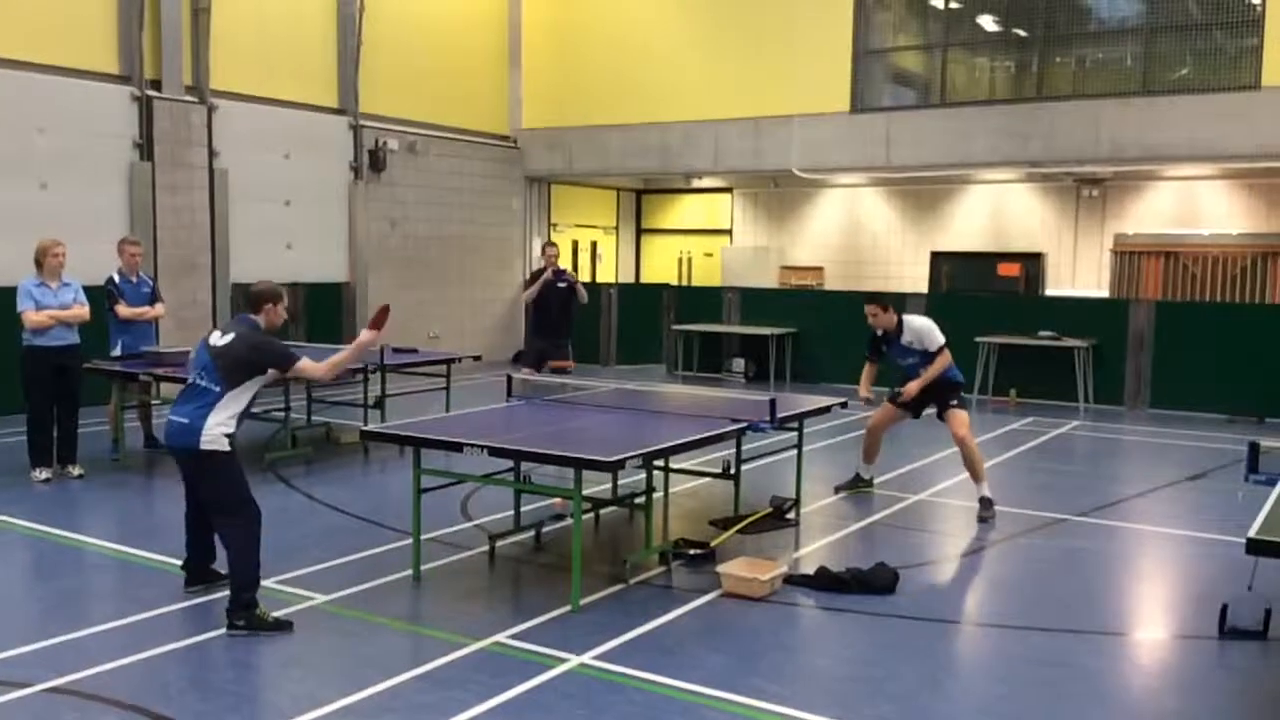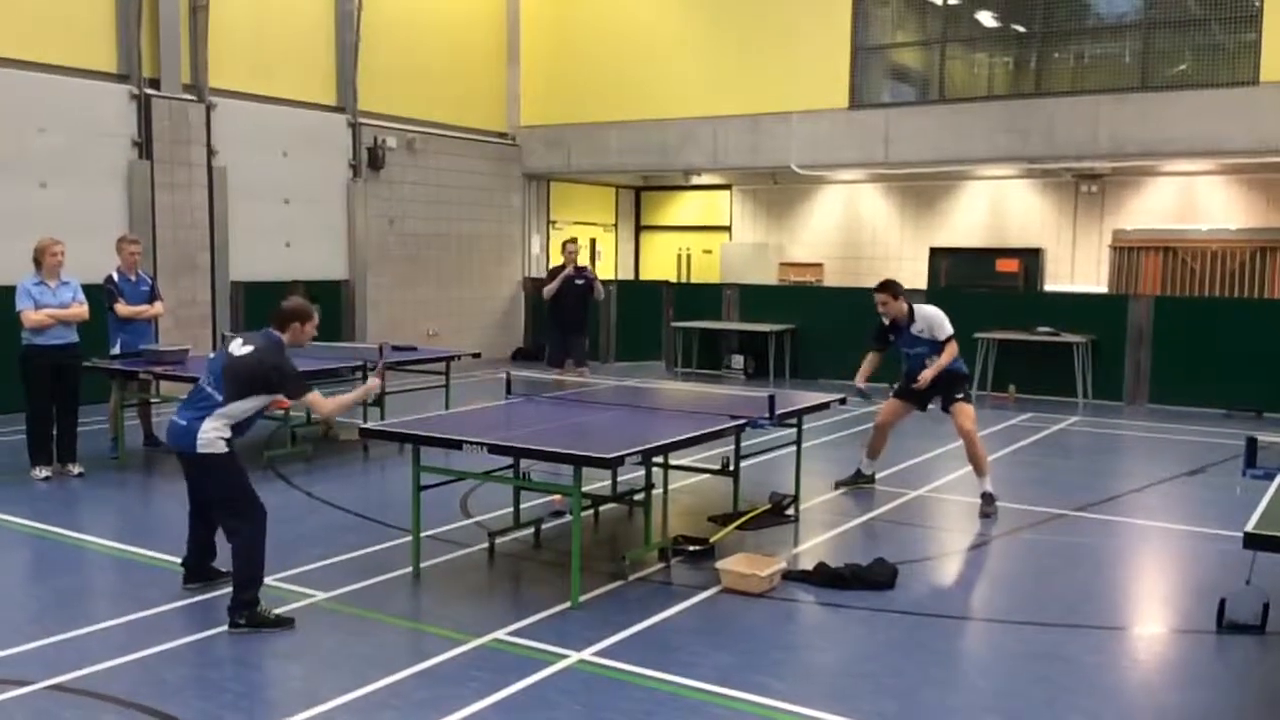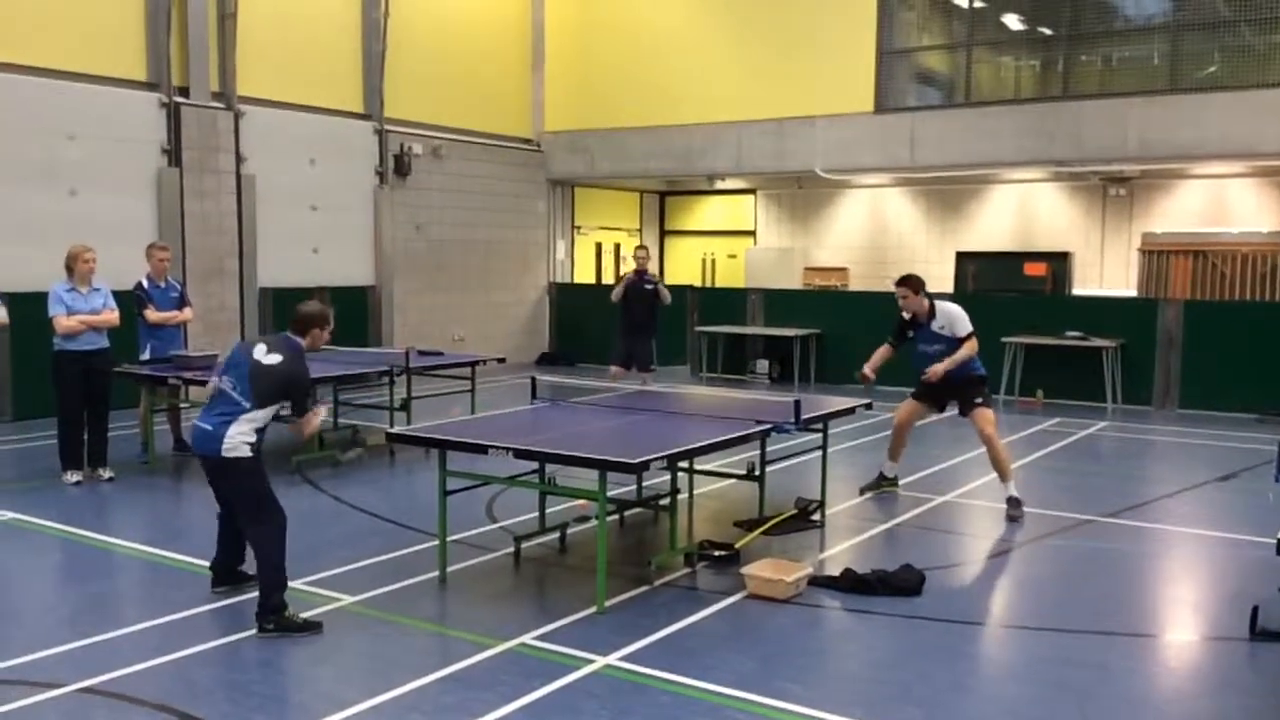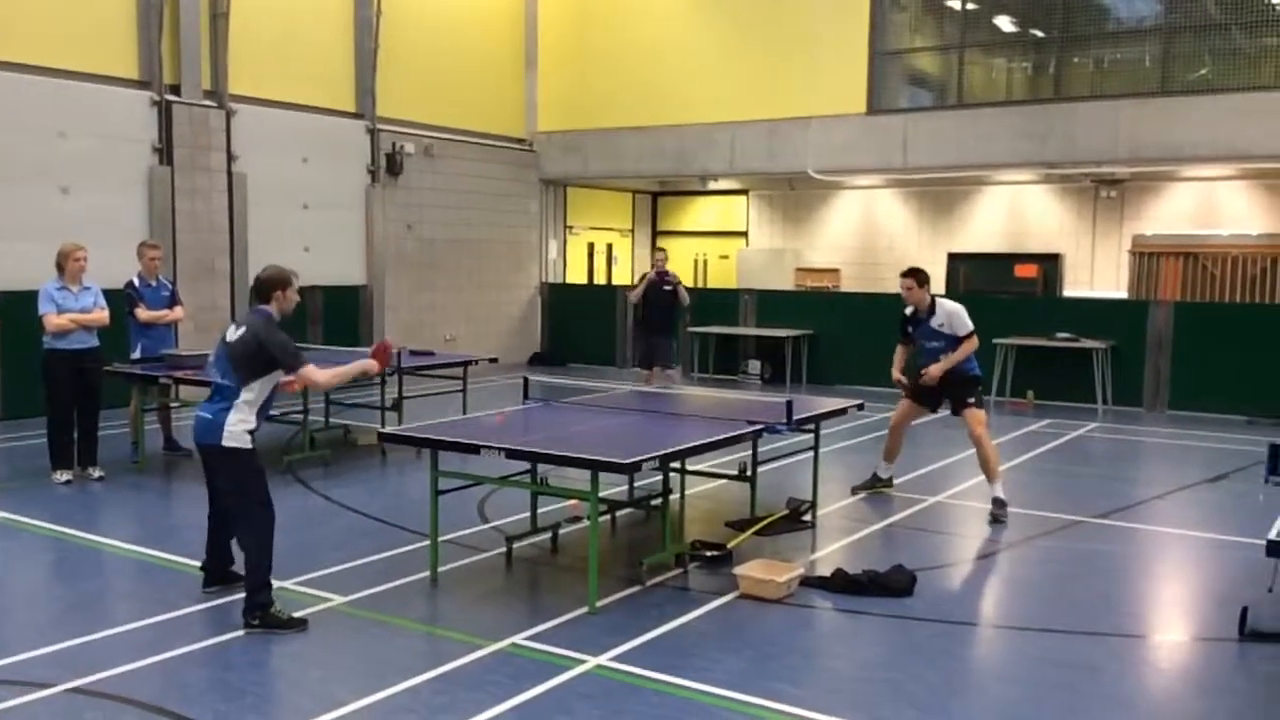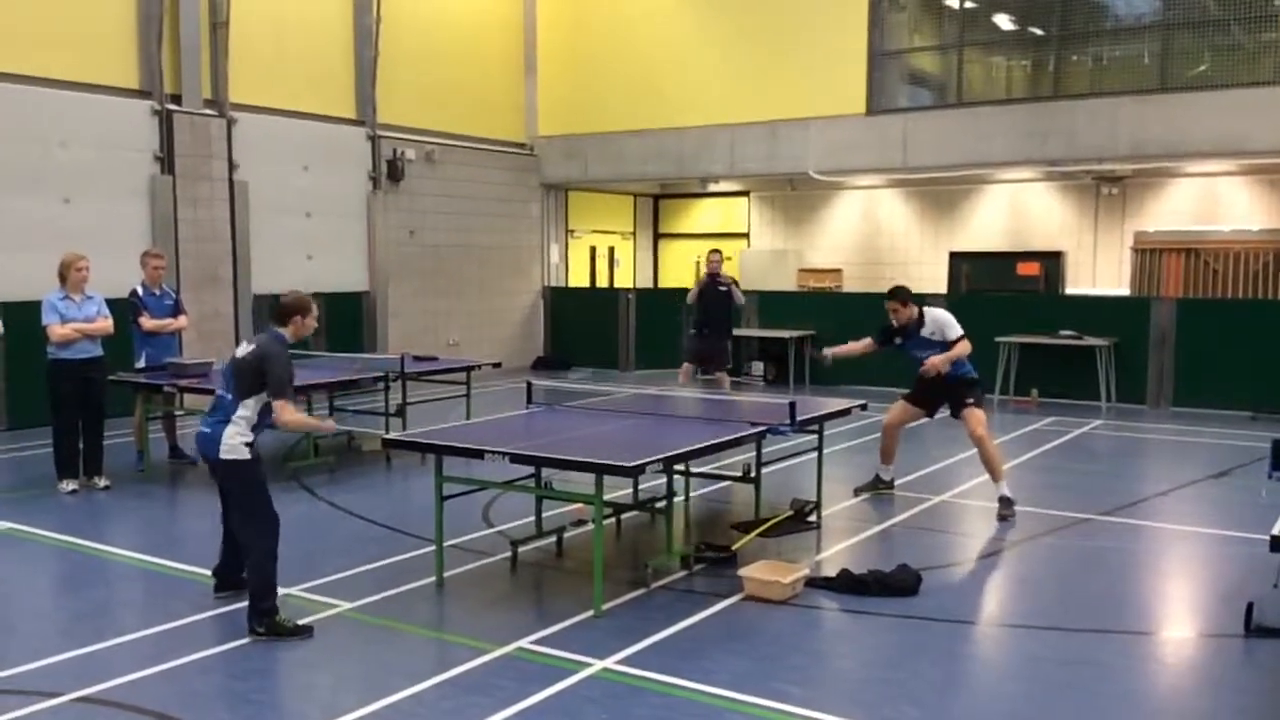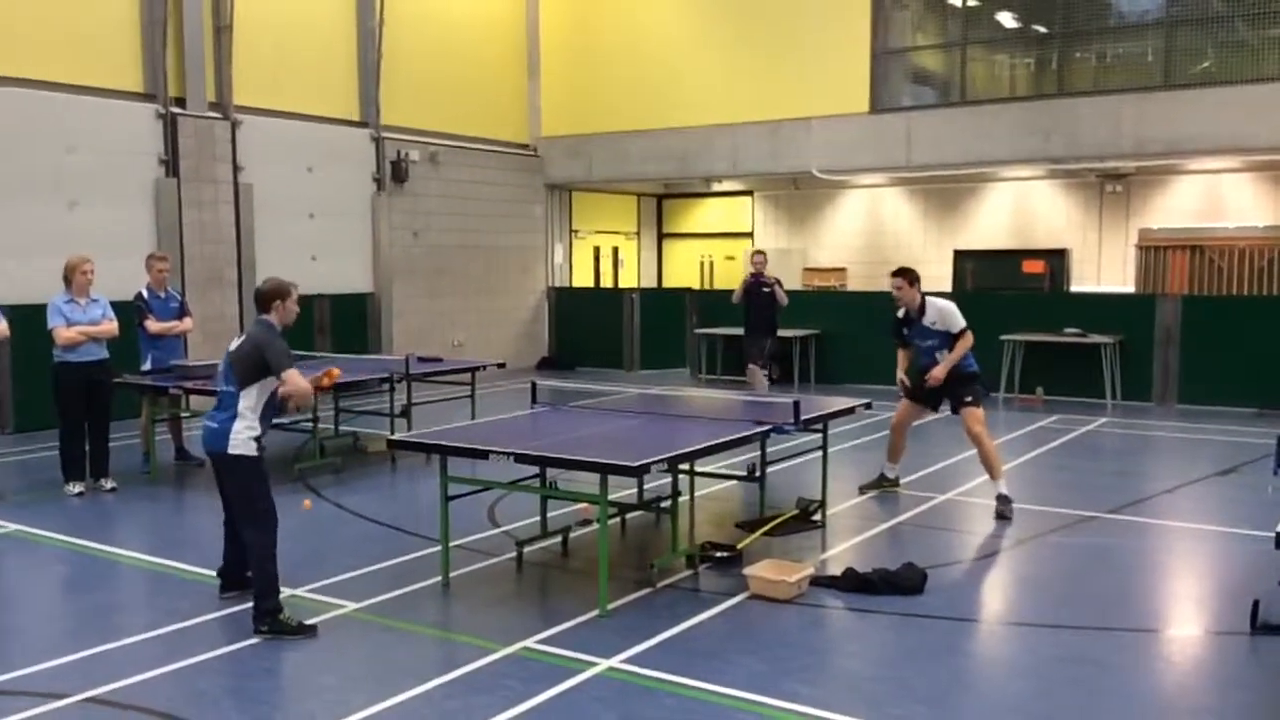
dt=0.7s
person 1, frame 1
left shoulder: (221, 333)
right shoulder: (259, 343)
right elbow: (318, 371)
left wrist: (263, 375)
right wrist: (359, 345)
left hip: (178, 428)
right hip: (205, 437)
left knee: (202, 503)
right knee: (242, 517)
left ankle: (197, 572)
right ankle: (243, 612)
person 1, frame 2
left shoulder: (246, 341)
right shoulder: (273, 361)
right elbow: (323, 409)
left wrist: (264, 400)
right wrist: (365, 391)
left hip: (182, 429)
right hip: (205, 440)
left knee: (205, 504)
right knee: (248, 518)
left ankle: (197, 570)
right ankle: (244, 610)
person 1, frame 3
left shoulder: (253, 345)
right shoulder: (296, 370)
left elbow: (214, 386)
right elbow: (305, 429)
right wrist: (319, 416)
left hip: (204, 434)
right hip: (231, 445)
left knee: (234, 507)
right knee: (268, 521)
left ankle: (226, 573)
right ankle: (272, 614)
person 1, frame 4
left shoulder: (240, 327)
right shoulder: (268, 335)
right elbow: (320, 379)
left wrist: (276, 381)
right wrist: (362, 366)
left hip: (207, 426)
right hip: (230, 436)
left knee: (223, 506)
right knee: (256, 517)
left ankle: (217, 573)
right ankle: (258, 610)
person 1, frame 5
left shoulder: (258, 343)
right shoulder: (277, 355)
right elbow: (286, 418)
left wrist: (266, 416)
right wrist: (322, 425)
left hip: (213, 437)
right hip: (231, 446)
left knee: (239, 514)
right knee: (262, 524)
left ankle: (227, 578)
right ankle: (263, 617)
person 1, frame 6
left shoulder: (250, 337)
right shoulder: (268, 341)
right elbow: (298, 386)
left wrist: (290, 394)
right wrist: (306, 395)
left hip: (217, 436)
right hip: (237, 443)
left knee: (237, 513)
right knee: (261, 523)
left ankle: (233, 578)
right ankle: (268, 616)
person 2, frame 1
left shoulder: (920, 326)
right shoulder: (879, 336)
left elbow: (945, 358)
right elbow: (871, 363)
left wrist: (918, 383)
right wrist: (864, 388)
left hip: (945, 382)
right hip: (912, 386)
left knee: (961, 435)
right knee: (873, 425)
left ankle: (985, 497)
right ankle: (864, 477)
person 2, frame 2
left shoulder: (929, 314)
right shoulder: (886, 325)
left elbow: (952, 348)
right elbow: (875, 354)
left wrist: (932, 371)
right wrist: (860, 377)
left hip: (950, 375)
right hip: (917, 377)
left knee: (967, 429)
right knee: (881, 423)
left ankle: (987, 493)
right ankle: (865, 473)
person 2, frame 3
left shoulder: (951, 311)
right shoulder: (907, 321)
left elbow: (972, 345)
right elbow: (889, 347)
left wrist: (945, 365)
right wrist: (869, 367)
left hip: (969, 377)
right hip: (935, 379)
left knee: (988, 433)
right knee: (900, 422)
left ankle: (1012, 496)
right ankle: (888, 476)
person 2, frame 4
left shoulder: (951, 310)
right shoulder: (908, 316)
left elbow: (972, 343)
right elbow: (904, 344)
left wrist: (942, 366)
right wrist: (897, 370)
left hip: (962, 376)
right hip: (929, 375)
left knee: (978, 433)
right knee: (896, 423)
left ankle: (998, 497)
right ankle: (883, 476)
person 2, frame 5
left shoulder: (939, 317)
right shoulder: (895, 329)
left elbow: (965, 347)
right elbow: (865, 345)
left wrist: (942, 358)
right wrist: (831, 352)
left hip: (961, 381)
right hip: (930, 382)
left knee: (978, 433)
right knee: (890, 423)
left ankle: (1004, 496)
right ankle: (884, 478)
person 2, frame 6
left shoulder: (943, 308)
right shoulder: (902, 318)
left elbow: (967, 339)
right elbow: (905, 348)
left wrist: (944, 368)
right wrist: (901, 371)
left hip: (960, 375)
right hip: (929, 376)
left knee: (976, 431)
right knee: (898, 423)
left ankle: (1002, 494)
right ankle: (889, 476)
person 3, frame 1
left shoulder: (74, 286)
right shoulder: (27, 287)
left elbow: (84, 315)
right elbow: (31, 321)
left wrist: (51, 313)
right wrist: (68, 316)
left hip: (69, 352)
right hip: (38, 354)
left knee: (69, 409)
right knee: (40, 410)
left ankle: (68, 461)
right ankle: (40, 464)
person 3, frame 2
left shoulder: (72, 284)
right shoulder: (26, 286)
left elbow: (84, 314)
right elbow: (29, 321)
left wrist: (50, 312)
right wrist: (68, 315)
left hip: (69, 351)
right hip: (37, 353)
left knee: (69, 407)
right knee: (39, 409)
left ankle: (68, 460)
right ankle: (40, 463)
person 3, frame 3
left shoulder: (103, 290)
right shoulder: (58, 292)
left elbow: (114, 319)
right elbow: (62, 326)
left wrist: (81, 318)
right wrist: (98, 321)
left hip: (99, 356)
right hip: (69, 358)
left knee: (99, 412)
right knee: (71, 414)
left ankle: (99, 464)
right ankle: (71, 467)
person 3, frame 4
left shoulder: (94, 289)
right shoulder: (48, 290)
left elbow: (104, 319)
right elbow: (52, 324)
left wrist: (72, 316)
right wrist: (88, 320)
left hip: (90, 355)
right hip: (59, 357)
left knee: (90, 411)
right knee: (60, 413)
left ankle: (89, 463)
right ankle: (61, 467)
person 3, frame 5
left shoulder: (97, 299)
right shoulder: (51, 301)
left elbow: (108, 328)
right elbow: (56, 335)
left wrist: (76, 326)
right wrist: (92, 330)
left hip: (94, 365)
right hip: (63, 367)
left knee: (95, 420)
right knee: (66, 423)
left ankle: (94, 472)
right ankle: (67, 476)
person 3, frame 6
left shoulder: (101, 302)
right shoulder: (57, 304)
left elbow: (113, 330)
right elbow: (62, 338)
left wrist: (81, 329)
right wrist: (97, 332)
left hip: (99, 368)
right hip: (69, 370)
left knee: (100, 423)
right knee: (72, 425)
left ankle: (101, 475)
right ankle: (74, 478)
person 4, frame 1
left shoulder: (149, 282)
right shoulder: (113, 283)
left elbow: (159, 311)
right elbow: (122, 313)
left wrist: (133, 312)
right wrist: (145, 309)
left hip: (147, 349)
right hip: (123, 350)
left knee: (145, 396)
right knee: (118, 397)
left ankle: (149, 438)
right ankle: (116, 443)
person 4, frame 2
left shoulder: (148, 280)
right shoulder: (112, 281)
left elbow: (159, 310)
right elbow: (121, 311)
left wrist: (132, 311)
right wrist: (145, 308)
left hip: (146, 346)
right hip: (122, 348)
left knee: (144, 394)
right knee: (119, 395)
left ankle: (149, 437)
right ankle: (115, 441)
person 4, frame 3
left shoulder: (177, 287)
right shoulder: (141, 288)
left elbow: (188, 315)
right elbow: (151, 317)
left wrist: (162, 317)
right wrist: (174, 313)
left hip: (176, 352)
right hip: (152, 353)
left knee: (174, 399)
left ankle: (178, 441)
right ankle: (145, 446)
person 4, frame 4
left shoulder: (168, 285)
right shoulder: (132, 286)
left elbow: (179, 314)
right elbow: (142, 316)
left wrist: (153, 316)
right wrist: (165, 312)
left hip: (167, 351)
right hip: (143, 352)
left knee: (165, 398)
right knee: (139, 399)
left ankle: (169, 441)
right ankle: (136, 445)
person 4, frame 5
left shoulder: (172, 294)
right shoulder: (137, 295)
left elbow: (183, 323)
right elbow: (146, 325)
left wrist: (157, 325)
right wrist: (169, 322)
left hip: (171, 359)
right hip: (147, 361)
left knee: (169, 406)
right knee: (143, 408)
left ankle: (174, 449)
right ankle: (141, 454)
person 4, frame 6
left shoulder: (177, 297)
right shoulder: (142, 298)
left elbow: (188, 325)
right elbow: (151, 328)
left wrist: (162, 328)
right wrist: (175, 324)
left hip: (176, 362)
right hip: (153, 364)
left knee: (174, 409)
right knee: (149, 410)
left ankle: (180, 451)
right ankle: (147, 456)
